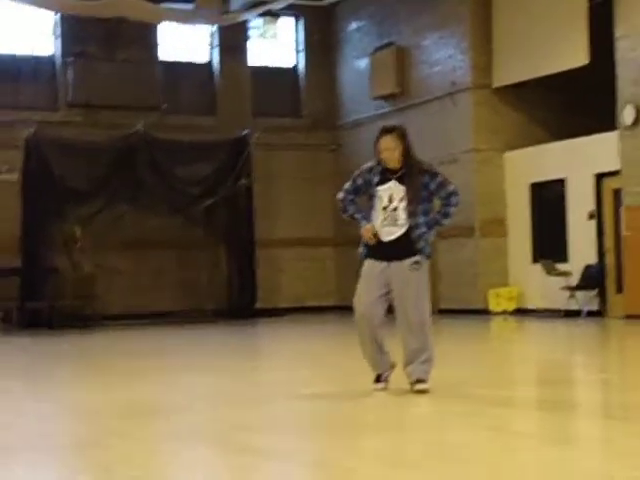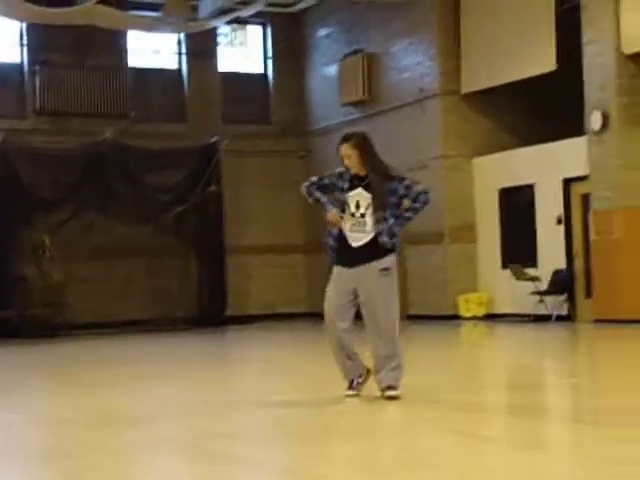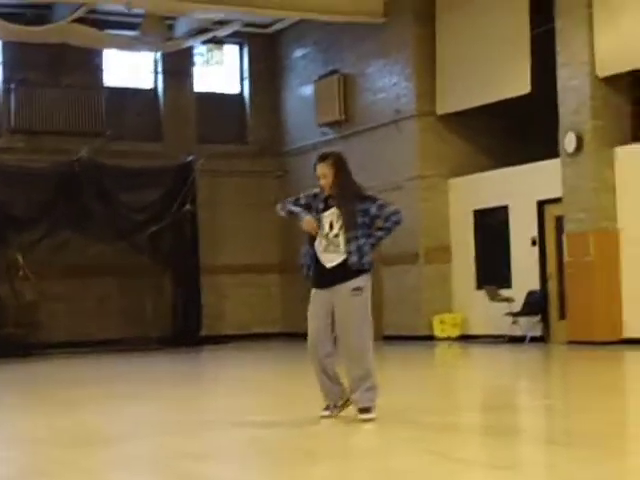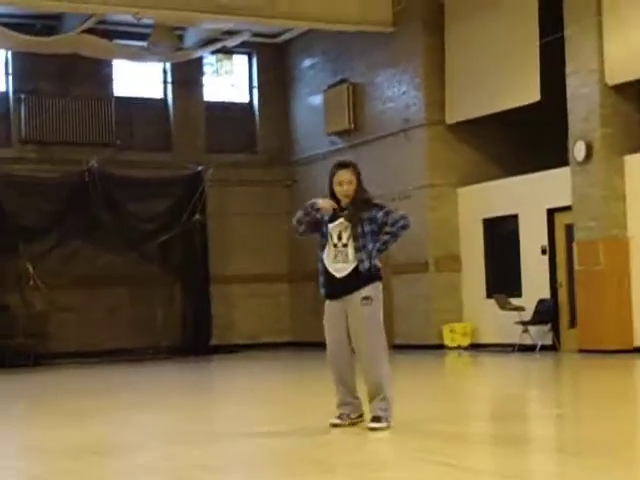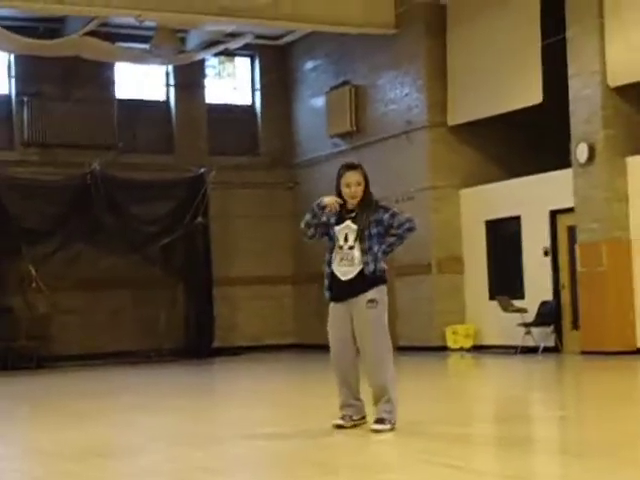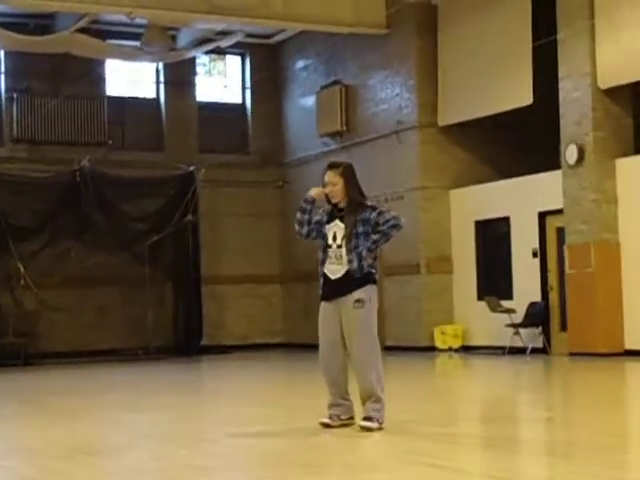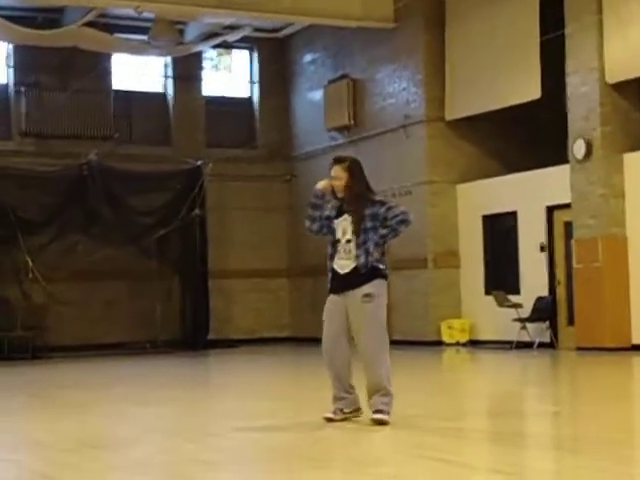
dt=0.2s
person 1, frame 1
left shoulder: (422, 175)
right shoulder: (369, 173)
left elbow: (451, 197)
right elbow: (344, 197)
left wrist: (429, 227)
right wrist: (362, 222)
left hip: (410, 255)
right hip: (376, 255)
left knee: (413, 316)
right knee: (365, 313)
left ankle: (418, 373)
right ankle: (381, 367)
person 1, frame 2
left shoulder: (388, 181)
right shoulder: (340, 178)
left elbow: (421, 196)
right elbow: (309, 187)
left wrist: (397, 223)
right wrist: (328, 207)
left hip: (378, 259)
right hip: (345, 262)
left knee: (382, 321)
right knee: (334, 319)
left ankle: (389, 379)
right ankle: (356, 372)
person 1, frame 3
left shoulder: (362, 202)
right shoulder: (316, 199)
left elbow: (394, 216)
right elbow: (284, 206)
left wrist: (369, 244)
right wrist: (302, 216)
left hip: (352, 279)
right hip: (321, 282)
left knee: (355, 342)
right knee: (318, 344)
left ankle: (365, 400)
right ankle: (336, 396)
person 1, frame 4
left shoulder: (370, 210)
right shoulder: (327, 213)
left elbow: (401, 222)
right elbow: (299, 226)
left wrist: (377, 249)
right wrist: (315, 206)
left hip: (363, 288)
right hip: (334, 291)
left knee: (371, 351)
right knee: (337, 354)
left ankle: (381, 410)
right ankle: (350, 409)
person 1, frame 5
left shoulder: (376, 212)
right shoulder: (333, 216)
left elbow: (407, 224)
right elbow: (308, 231)
left wrist: (383, 251)
right wrist: (320, 205)
left hip: (368, 290)
right hip: (339, 293)
left knee: (376, 353)
right knee: (341, 355)
left ankle: (386, 412)
right ankle: (352, 410)
person 1, frame 6
left shoulder: (365, 211)
right shoulder: (326, 215)
left elbow: (394, 222)
right elbow: (303, 230)
left wrist: (369, 249)
right wrist: (309, 200)
left hip: (358, 288)
right hip: (330, 292)
left knee: (364, 352)
right knee: (329, 354)
left ankle: (374, 411)
right ankle: (341, 410)
person 1, frame 7
left shoulder: (373, 206)
right shoulder: (335, 210)
left elbow: (403, 218)
right elbow: (314, 227)
left wrist: (378, 243)
right wrist: (318, 195)
left hip: (367, 283)
right hip: (338, 286)
left knee: (372, 346)
right knee: (332, 346)
left ankle: (381, 403)
right ankle: (346, 402)
